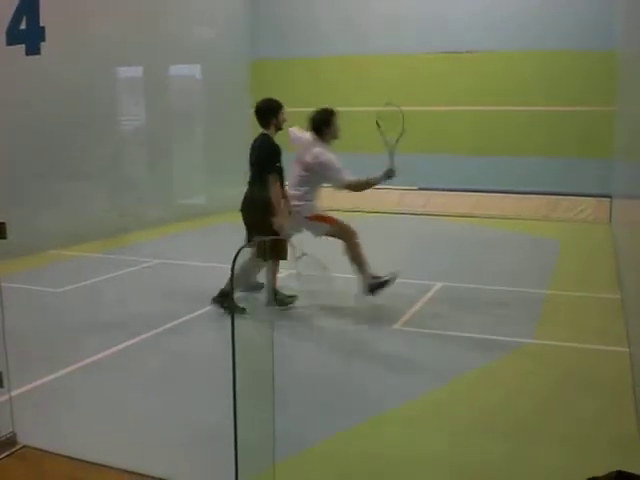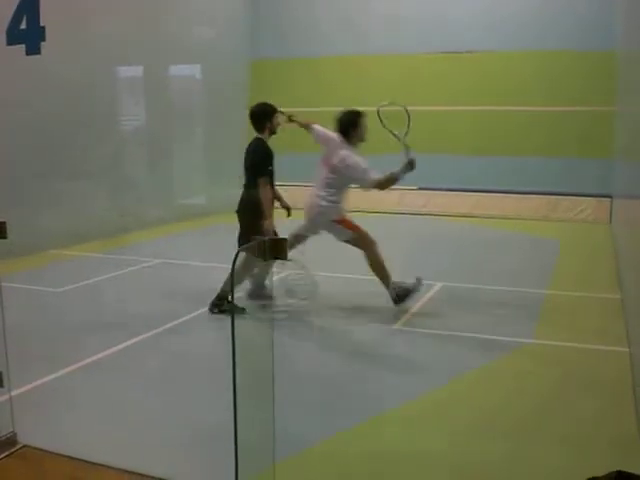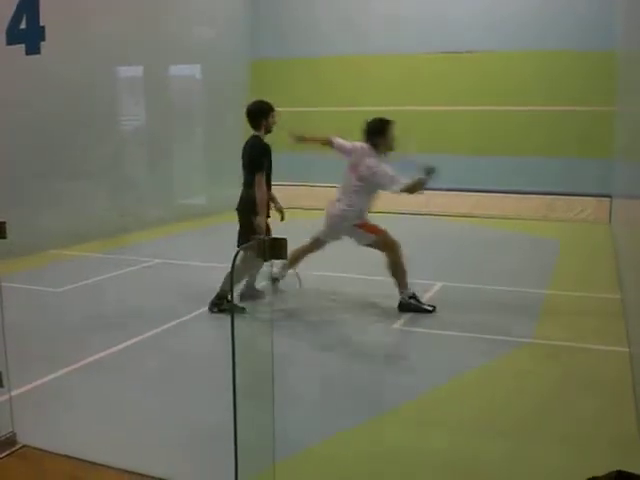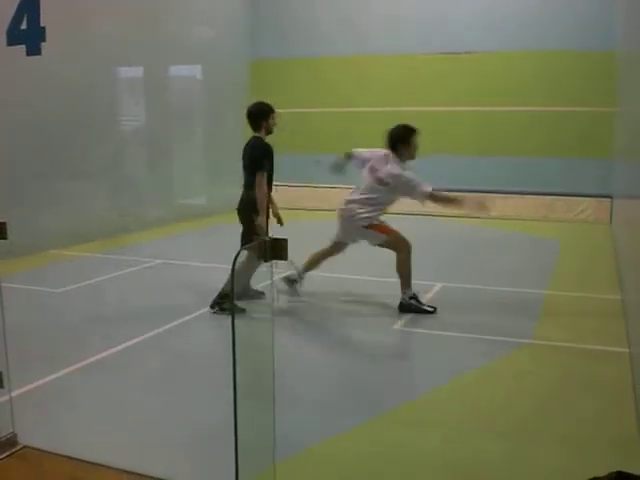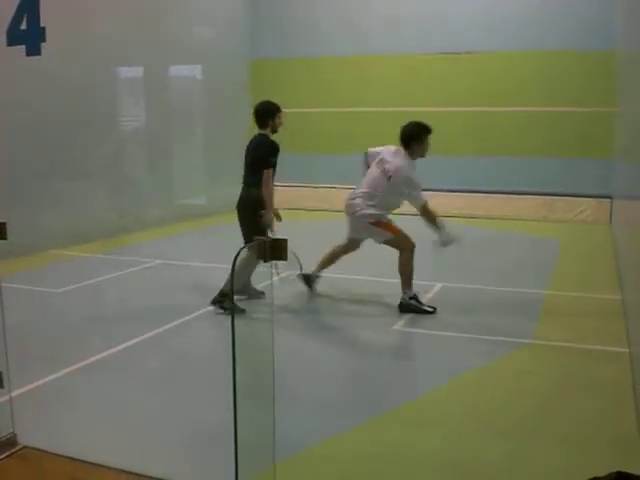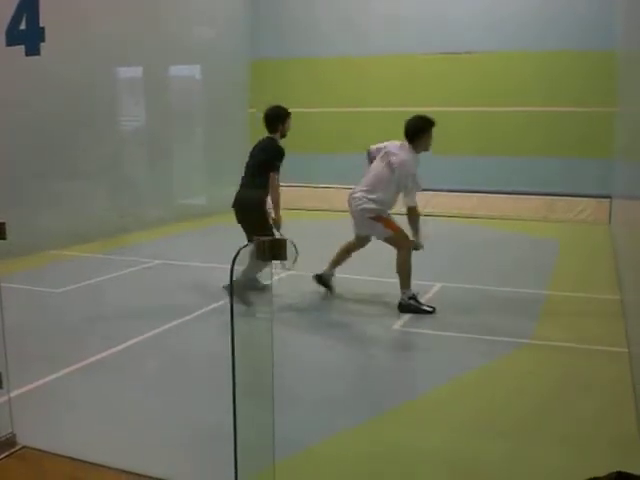
dt=0.1s
person 1, frame 1
left shoulder: (259, 142)
right shoulder: (271, 147)
right elbow: (272, 184)
left wrist: (285, 197)
right wrist: (278, 215)
left hip: (253, 204)
right hip: (259, 207)
left knee: (274, 251)
right knee: (263, 255)
left ankle: (273, 293)
right ankle: (225, 294)
person 1, frame 2
left shoulder: (255, 146)
right shoulder: (264, 150)
right elbow: (263, 187)
left wrist: (281, 200)
right wrist: (266, 218)
left hip: (251, 207)
right hip: (254, 210)
right knee: (252, 257)
left ankle: (259, 287)
right ankle: (220, 300)
person 1, frame 3
left shoulder: (252, 144)
right shoulder: (261, 147)
right elbow: (259, 184)
left wrist: (275, 202)
right wrist: (260, 215)
left hip: (251, 206)
right hip: (253, 208)
right knee: (251, 255)
left ankle: (249, 288)
right ankle: (220, 299)
person 1, frame 4
left shoulder: (251, 145)
right shoulder: (264, 148)
right elbow: (261, 184)
left wrist: (273, 207)
right wrist: (262, 214)
left hip: (248, 204)
right hip: (254, 207)
left knee: (257, 251)
right knee: (254, 254)
left ankle: (243, 288)
right ankle: (223, 297)
person 1, frame 5
left shoulder: (255, 143)
right shoulder: (270, 145)
right elbow: (267, 180)
left wrist: (270, 207)
right wrist: (268, 210)
left hip: (248, 202)
right hip: (254, 205)
left knee: (259, 249)
right knee: (255, 252)
left ankle: (244, 285)
right ankle: (224, 295)
person 1, frame 6
left shoulder: (262, 145)
right shoulder: (276, 149)
right elbow: (273, 183)
left wrist: (270, 209)
right wrist: (277, 213)
left hip: (242, 200)
right hip: (251, 203)
left ankle: (249, 280)
right ankle: (241, 284)
person 2, frame 1
left shoulder: (304, 139)
right shoulder: (325, 159)
left elbow: (291, 130)
right elbow: (353, 186)
right wrist: (381, 178)
left hip: (290, 205)
right hip: (302, 209)
right knee: (350, 235)
right ankle: (370, 281)
person 2, frame 2
left shoulder: (331, 139)
right shoulder: (350, 161)
left elbow: (309, 126)
right elbow: (379, 184)
left wrist: (293, 119)
right wrist: (402, 171)
left hip: (315, 206)
right hip: (327, 212)
left knee: (295, 240)
right knee: (368, 245)
right ankle: (394, 289)
person 2, frame 3
left shoulder: (360, 149)
right shoulder: (378, 169)
left elbow: (328, 141)
right elbow: (408, 189)
left wrist: (303, 138)
right wrist: (425, 178)
left hip: (337, 213)
right hip: (351, 218)
left knee: (314, 245)
right knee: (392, 247)
left ankle: (277, 275)
right ankle: (406, 298)
person 2, frame 4
left shoulder: (377, 155)
right shoulder: (400, 176)
left elbow: (351, 154)
right elbow: (433, 196)
left wrist: (340, 163)
right wrist: (466, 202)
left hip: (347, 210)
right hip: (361, 219)
left knee: (335, 248)
right knee: (404, 247)
left ankle: (296, 276)
right ankle: (407, 299)
person 2, frame 5
left shoulder: (387, 152)
right shoulder: (404, 172)
left elbow: (368, 155)
right elbow: (423, 209)
right wrist: (442, 233)
left hip: (354, 203)
right hip: (367, 215)
left knee: (351, 245)
right knee: (407, 246)
left ankle: (312, 274)
right ankle: (407, 298)
person 2, frame 6
left shoulder: (390, 146)
right shoulder: (409, 166)
left elbow: (370, 152)
right elbow: (411, 207)
right wrist: (416, 237)
left hip: (358, 200)
right hip: (368, 209)
left knee: (360, 242)
right knee: (405, 246)
left ankle: (326, 275)
right ankle: (406, 299)
